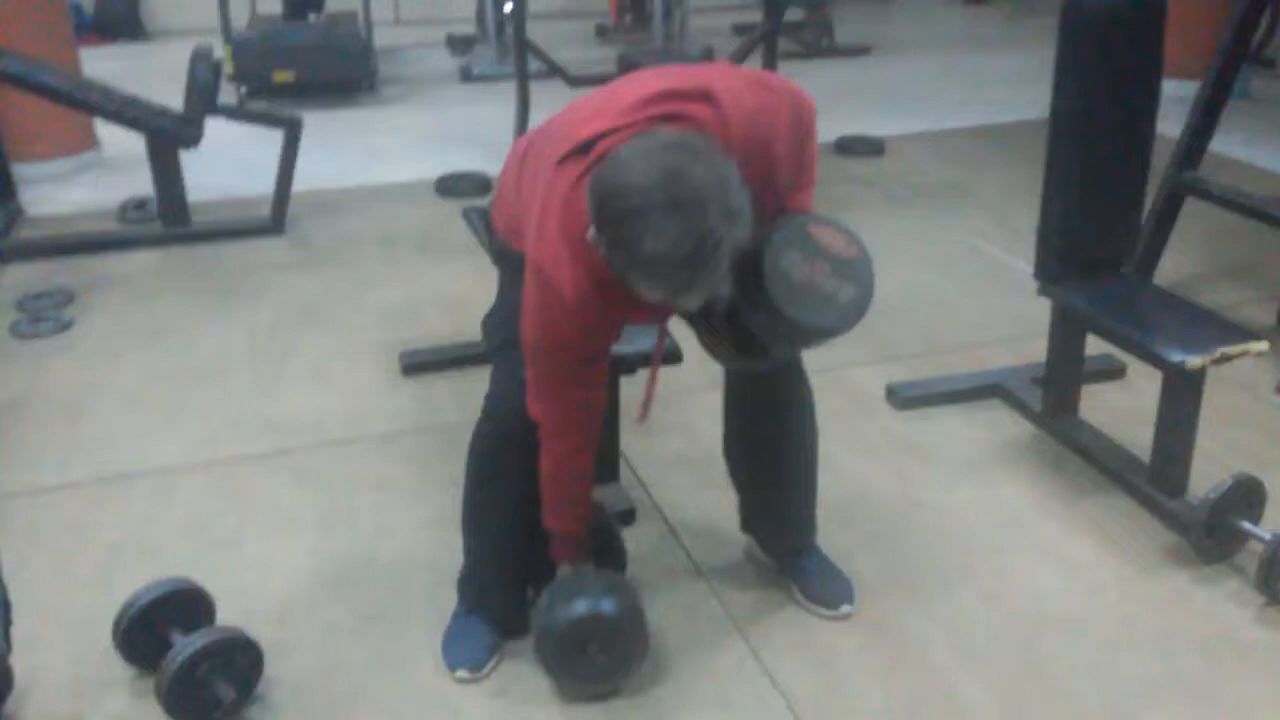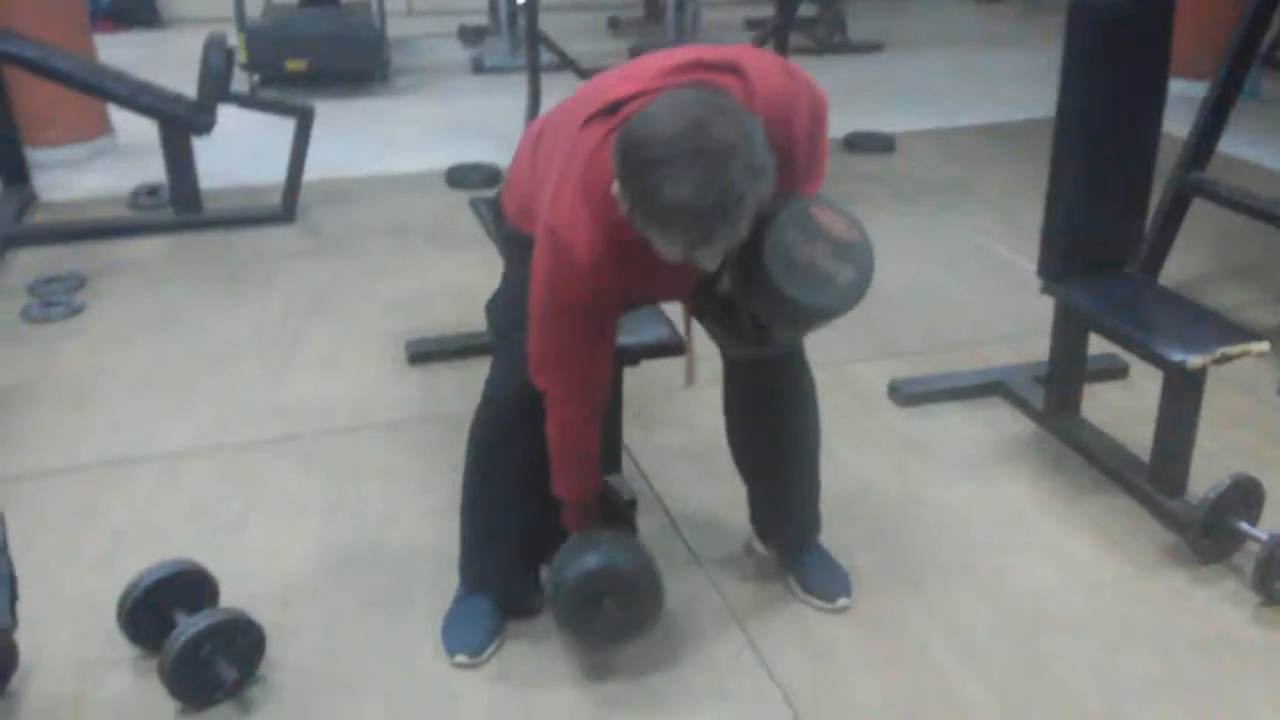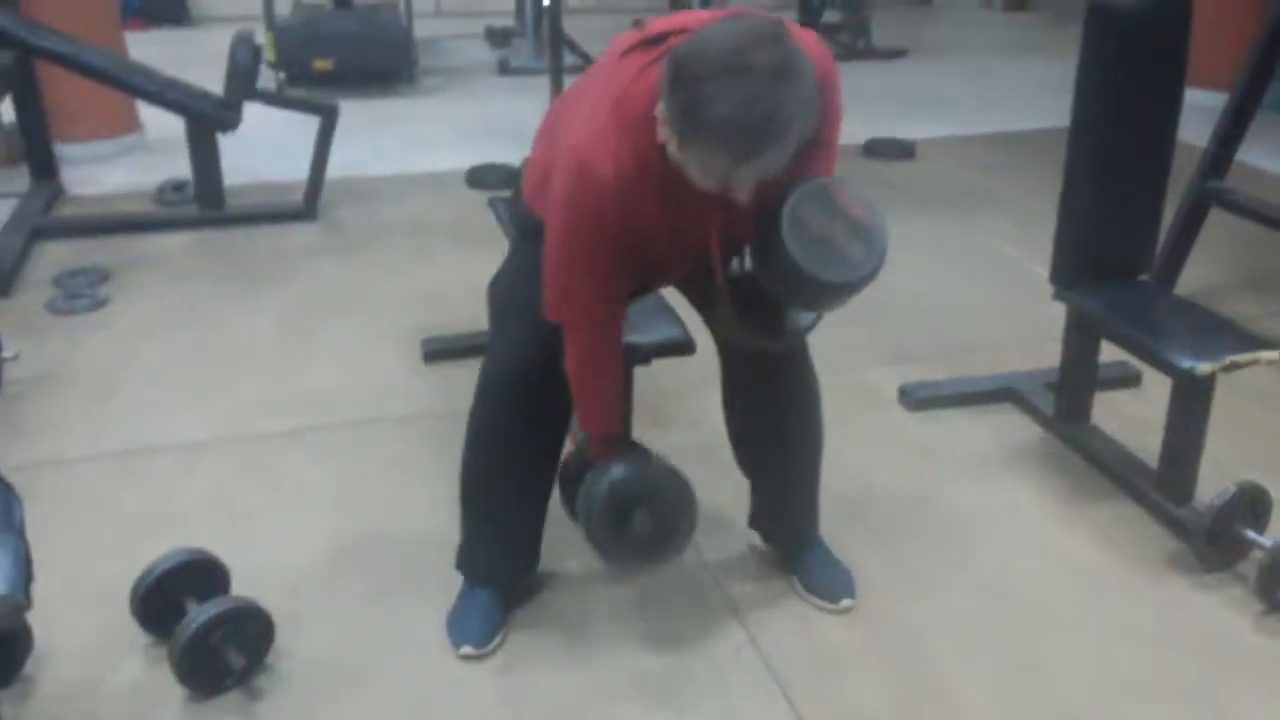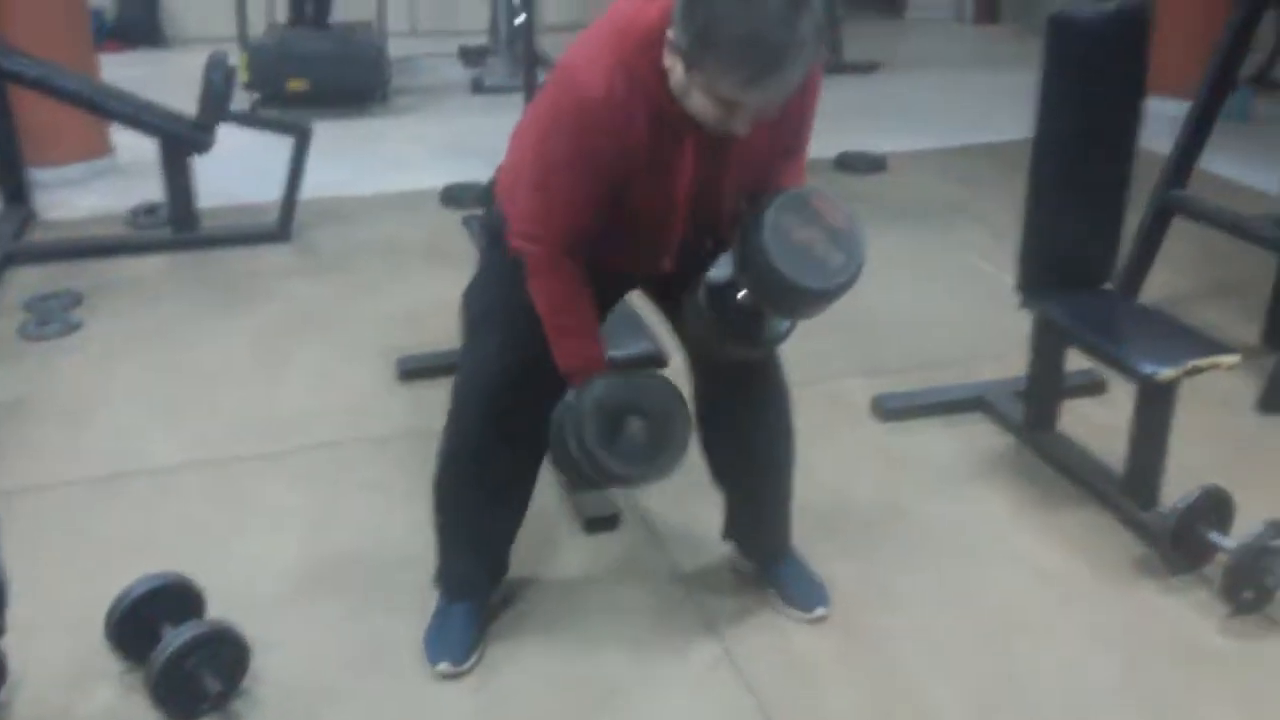
dt=0.2s
person 1, frame 1
left shoulder: (760, 119)
right shoulder: (563, 264)
right elbow: (564, 419)
right wrist: (570, 552)
left knee: (773, 367)
right knee: (519, 409)
left ankle: (789, 543)
right ankle: (489, 599)
person 1, frame 2
left shoulder: (780, 102)
right shoulder: (576, 232)
right elbow: (571, 392)
right wrist: (583, 515)
right hip: (551, 221)
left knee: (776, 359)
right knee: (519, 392)
left ankle: (792, 536)
right ankle: (489, 583)
person 1, frame 3
left shoulder: (807, 73)
right shoulder: (599, 159)
left elbow: (814, 153)
right elbow: (582, 320)
right wrist: (608, 447)
right hip: (569, 224)
left knee: (777, 355)
right knee: (519, 378)
left ankle: (794, 535)
right ankle: (492, 574)
person 1, frame 4
left shoulder: (787, 70)
right shoulder: (593, 85)
left elbow: (781, 154)
right elbow: (546, 247)
right wrist: (590, 375)
left hip: (691, 231)
right hip: (555, 236)
left knee: (748, 367)
right knee: (497, 389)
left ankle: (766, 544)
right ankle: (464, 589)
